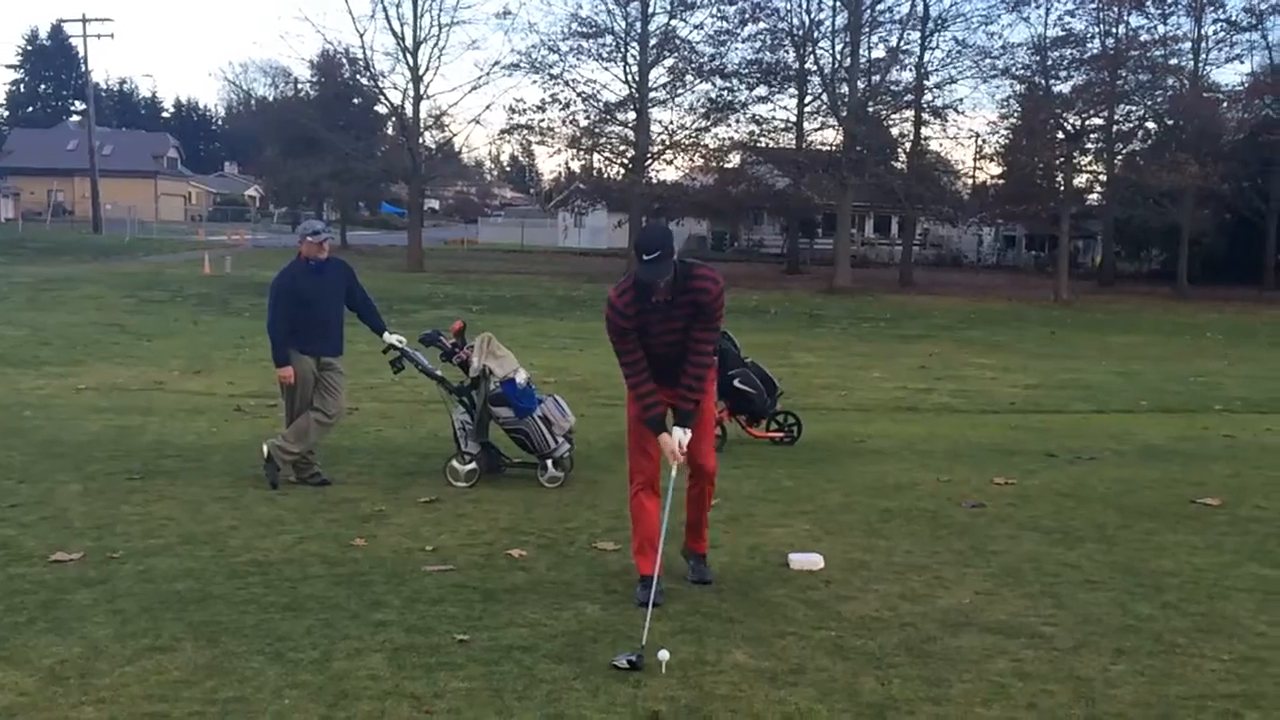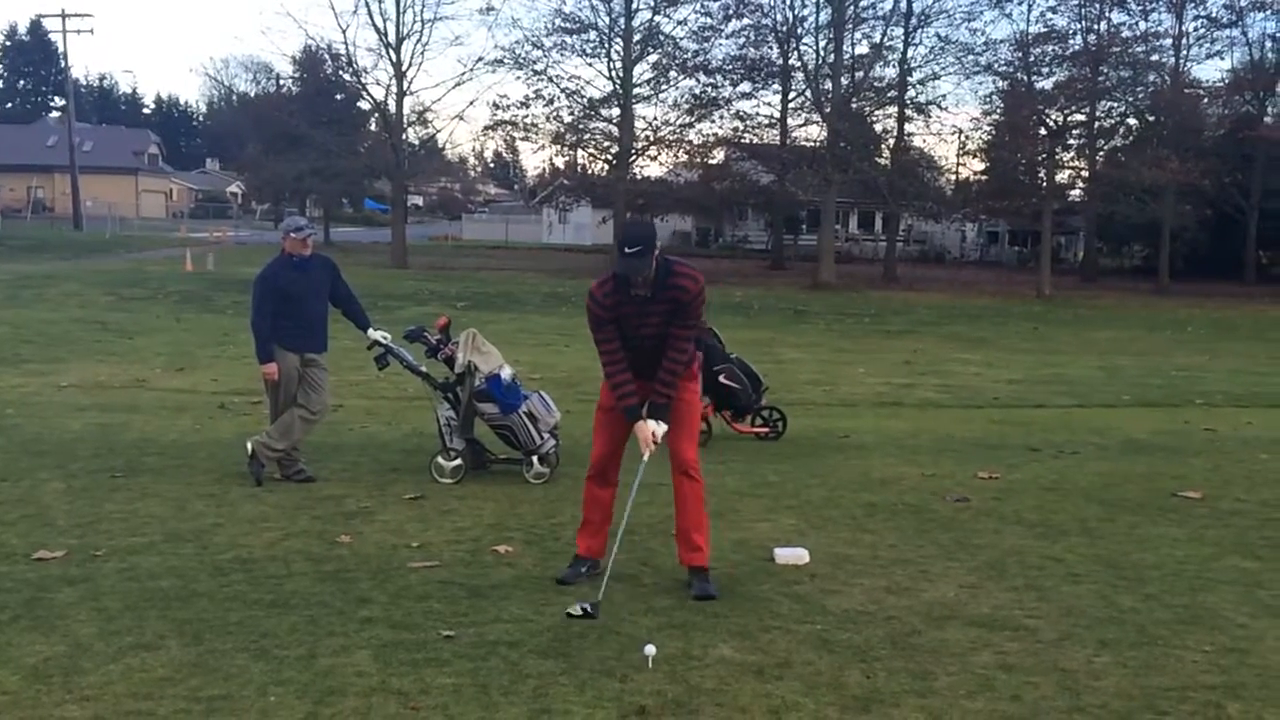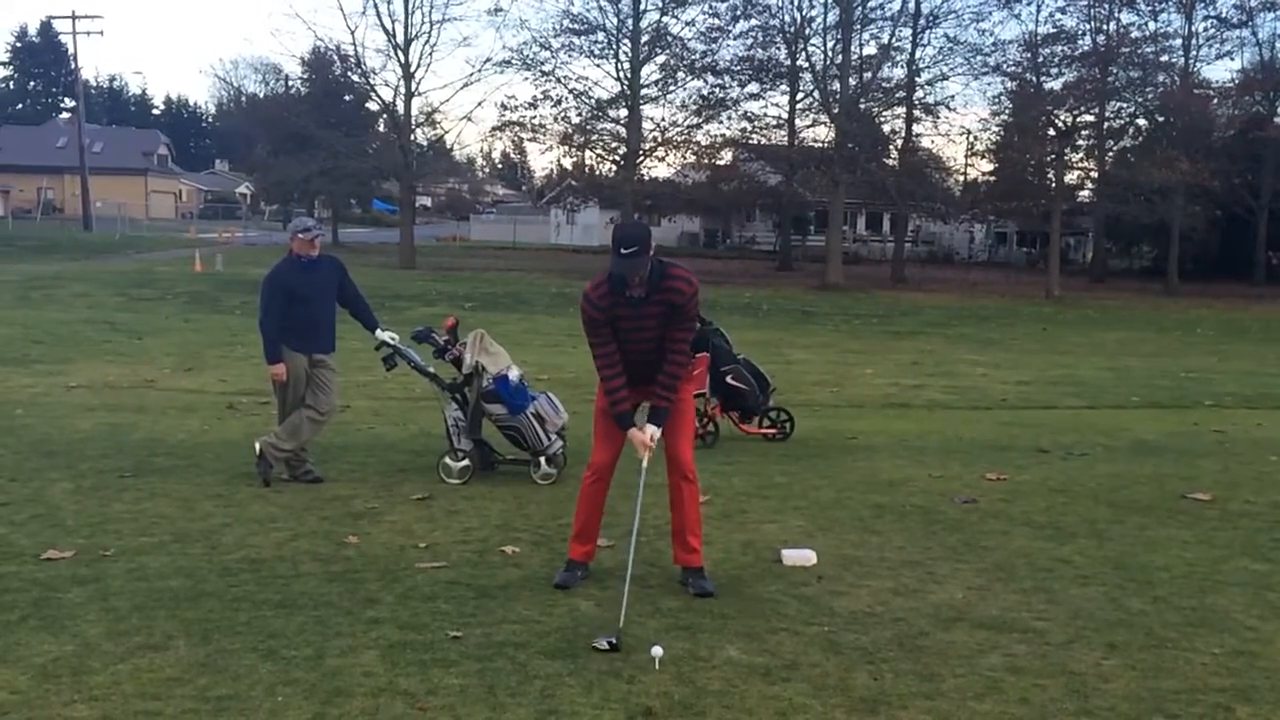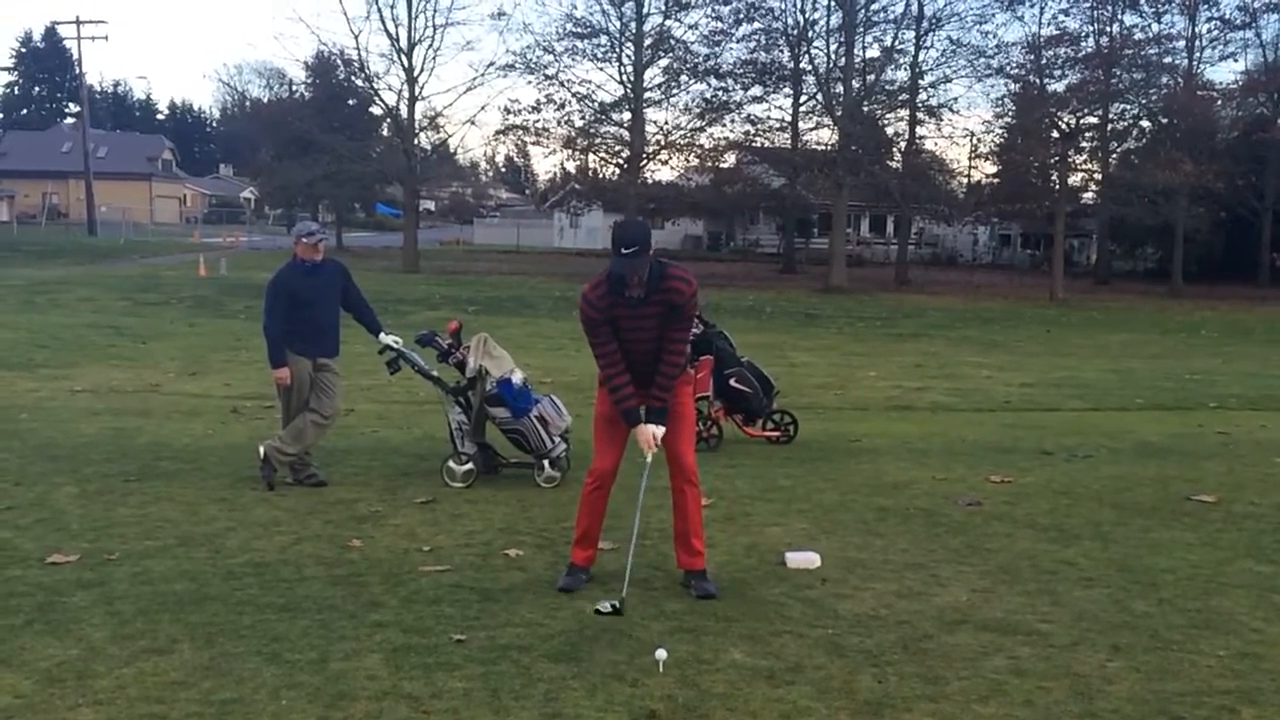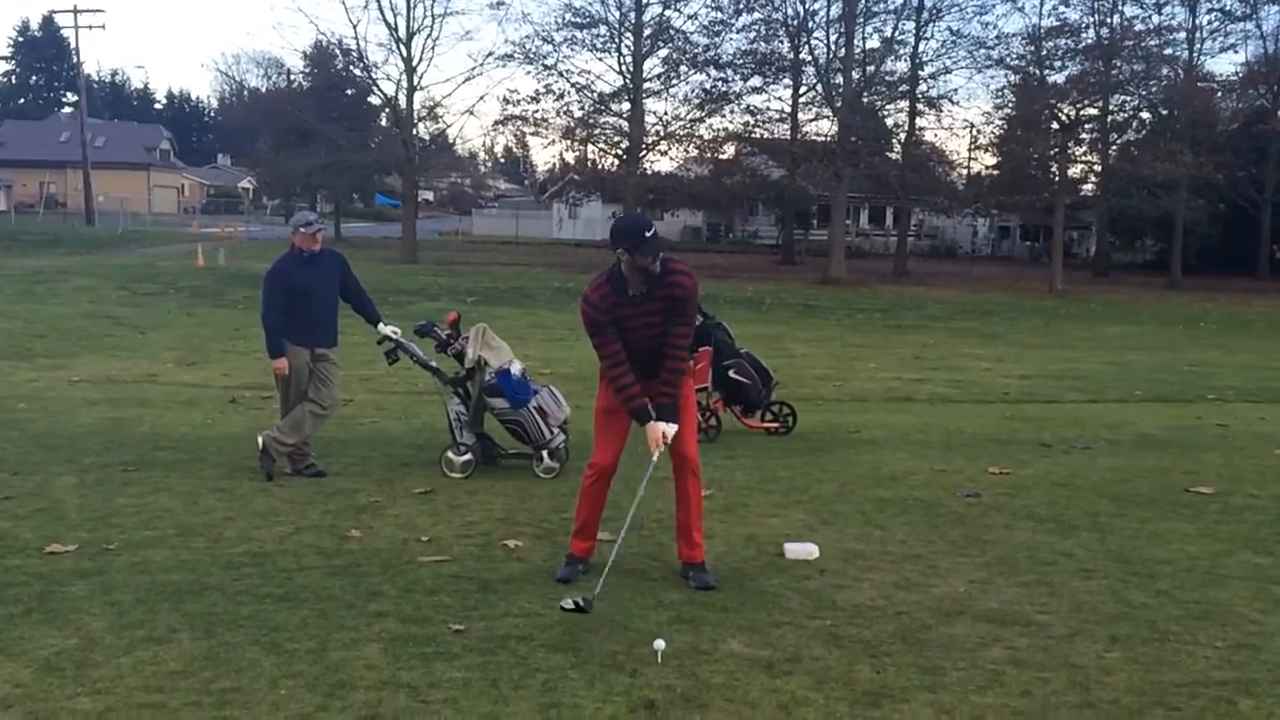
dt=1s
person 1, frame 1
left shoulder: (707, 285)
right shoulder: (620, 302)
left elbow: (701, 356)
right elbow: (635, 372)
left wrist: (684, 421)
right wrist: (658, 430)
left hip: (695, 381)
right hip: (648, 384)
left knee: (703, 466)
right knee: (644, 476)
left ankle: (695, 549)
right ankle: (648, 573)
person 1, frame 2
left shoulder: (688, 284)
right shoulder: (601, 294)
left elbow: (679, 351)
right elbow: (613, 361)
left wrist: (659, 413)
right wrist: (636, 418)
left hip: (676, 377)
right hip: (624, 378)
left knee: (685, 462)
right knee: (601, 461)
left ankle: (697, 566)
right ankle: (588, 555)
person 1, frame 3
left shoulder: (682, 286)
right shoulder: (596, 297)
left elbow: (677, 355)
right elbow: (607, 364)
left wrist: (657, 417)
right wrist: (626, 424)
left hip: (671, 380)
right hip: (620, 381)
left knee: (682, 466)
right knee: (600, 464)
left ankle: (691, 566)
right ankle: (578, 558)
person 1, frame 4
left shoulder: (681, 286)
right shoulder: (595, 297)
left elbow: (674, 354)
right elbow: (610, 364)
left wrist: (657, 415)
right wrist: (635, 421)
left hip: (671, 383)
right hip: (619, 385)
left knee: (684, 468)
right knee: (602, 470)
left ankle: (694, 568)
right ankle: (580, 562)
person 1, frame 5
left shoulder: (681, 281)
right shoulder: (596, 298)
left elbow: (678, 351)
right elbow: (616, 364)
left wrist: (668, 413)
right wrist: (646, 419)
left hip: (671, 375)
right hip: (622, 379)
left knee: (687, 459)
right knee: (603, 462)
left ankle: (693, 559)
right ankle: (579, 553)
person 2, frame 1
left shoulder: (340, 270)
right shoulder: (288, 277)
left elbow: (362, 303)
right elbow: (276, 323)
left wrist: (384, 333)
right wrist: (282, 363)
left hip: (330, 356)
right hip: (299, 355)
left knee: (331, 408)
right knee: (300, 414)
left ankle: (278, 451)
right ankle: (305, 468)
person 2, frame 2
left shoulder: (325, 267)
right shoulder: (271, 274)
left elbow: (346, 300)
right elbow: (260, 320)
left wrist: (368, 329)
right wrist: (266, 360)
left hip: (314, 352)
right hip: (282, 352)
left knee: (315, 406)
right knee: (284, 411)
left ankle: (261, 449)
right ankle: (289, 465)
person 2, frame 3
left shoulder: (332, 267)
right shoulder: (279, 275)
left elbow: (354, 300)
right elbow: (268, 321)
left wrist: (376, 329)
right wrist: (274, 360)
left hip: (321, 353)
right hip: (290, 352)
left knee: (323, 406)
right knee: (293, 411)
left ankle: (269, 449)
right ankle: (297, 465)
person 2, frame 4
left shoulder: (336, 271)
right shoulder: (284, 279)
left elbow: (357, 304)
right elbow: (272, 325)
left wrist: (379, 333)
right wrist: (278, 364)
left hip: (325, 357)
right hip: (295, 356)
left knee: (326, 410)
right knee: (296, 415)
left ankle: (274, 453)
right ankle: (301, 469)
person 2, frame 5
left shoulder: (334, 261)
right shoulder: (281, 270)
left elbow: (356, 294)
right elbow: (270, 315)
left wrist: (378, 323)
right wrist: (276, 354)
left hip: (323, 348)
right hip: (292, 347)
left knee: (325, 400)
right knee: (295, 405)
left ankle: (272, 443)
right ankle: (300, 459)
